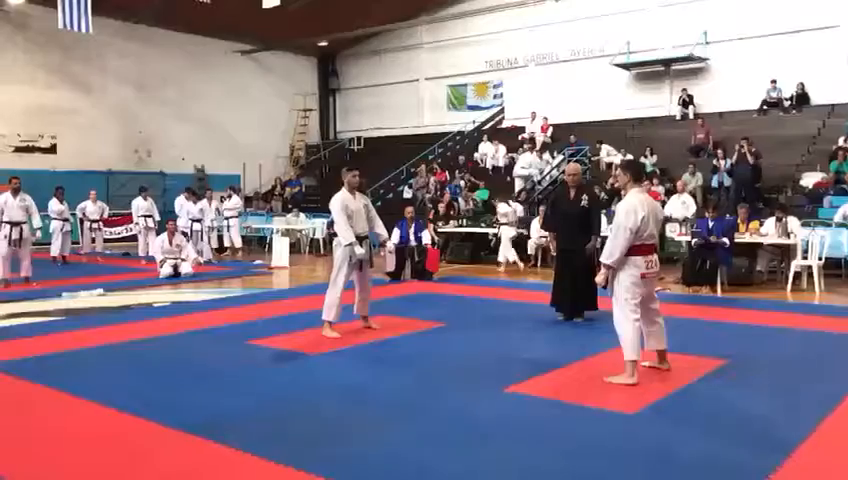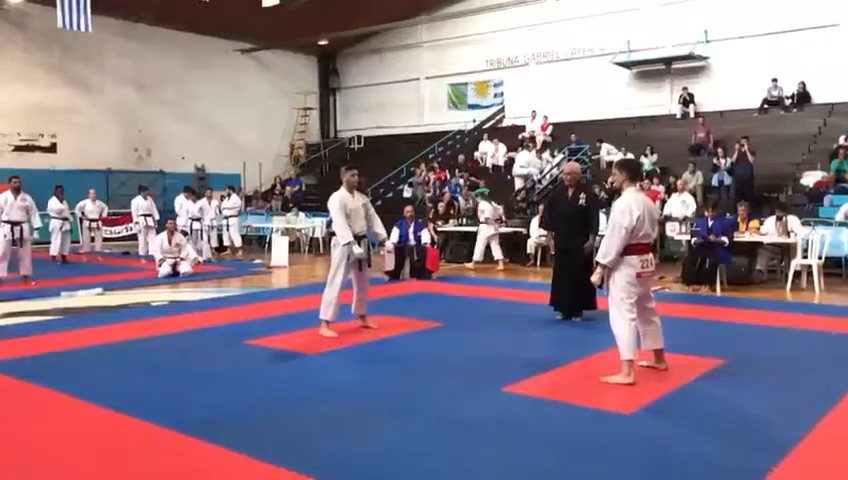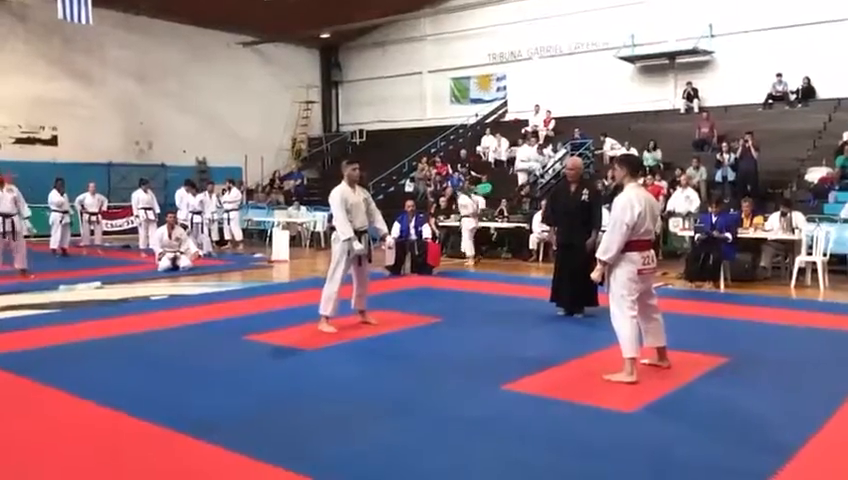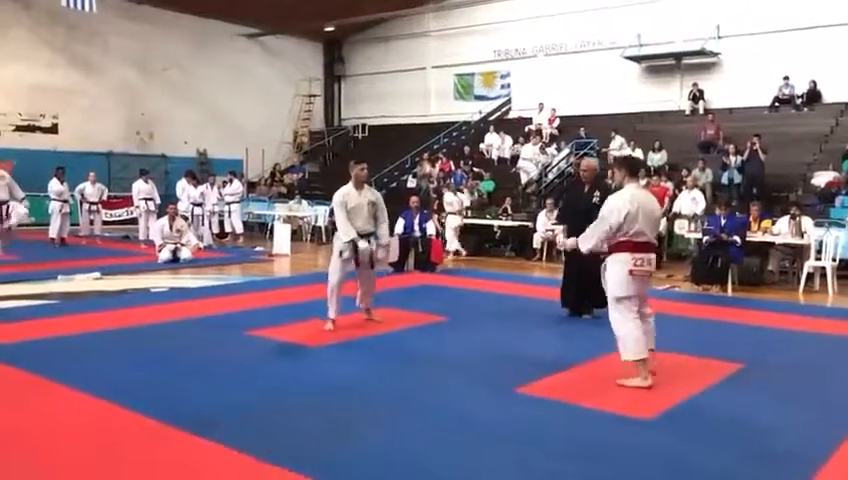
dt=0.4s
person 1, frame 1
left shoulder: (628, 204)
right shoulder: (652, 203)
left elbow: (618, 240)
right elbow: (653, 234)
left wrist: (605, 269)
left hip: (630, 264)
right hip: (649, 262)
left knee: (627, 315)
right knee: (650, 311)
left ankle: (630, 373)
right ankle: (662, 359)
person 1, frame 2
left shoulder: (623, 203)
right shoulder: (648, 202)
left elbow: (614, 239)
right elbow: (651, 234)
left wrist: (600, 268)
left hip: (625, 264)
right hip: (645, 261)
left knee: (623, 314)
right knee: (646, 311)
left ankle: (626, 372)
right ankle: (659, 359)
person 1, frame 3
left shoulder: (625, 199)
right shoulder: (649, 197)
left elbow: (615, 235)
left wrist: (600, 265)
left hip: (627, 260)
right hip: (646, 257)
left knee: (624, 312)
right knee: (648, 308)
left ankle: (629, 370)
right ankle: (662, 356)
person 1, frame 4
left shoulder: (619, 199)
right shoulder: (652, 200)
left elbow: (600, 230)
left wrist: (575, 242)
left hip: (623, 260)
right hip: (646, 258)
left knee: (625, 316)
right knee: (641, 312)
left ankle: (643, 375)
right ankle: (647, 361)
person 2, frame 1
left shoulder: (363, 199)
right shoulder: (338, 200)
left elbow: (374, 221)
right elbow: (342, 226)
left wrist: (386, 240)
right wrist: (355, 245)
left hip: (364, 244)
right hip: (346, 246)
left knee: (364, 284)
right knee: (337, 284)
left ankle: (364, 318)
right ankle: (327, 325)
person 2, frame 2
left shoulder: (362, 198)
right shoulder: (337, 198)
left elbow: (373, 219)
right elbow: (340, 225)
left wrist: (384, 239)
right wrist: (353, 245)
left hip: (362, 243)
right hip: (345, 245)
left knee: (362, 283)
right knee: (335, 283)
left ankle: (362, 317)
right ankle: (325, 324)
person 2, frame 3
left shoulder: (363, 193)
right shoulder: (337, 193)
left elbow: (374, 215)
right elbow: (341, 220)
left wrist: (385, 235)
right wrist: (353, 241)
left hip: (363, 239)
right hip: (345, 240)
left knee: (362, 278)
right knee: (335, 278)
left ankle: (362, 313)
right ankle: (324, 320)
person 2, frame 4
left shoulder: (375, 195)
right shoulder: (341, 195)
left elbow: (382, 221)
right elbow: (342, 223)
left wrist: (383, 245)
right wrist: (357, 242)
left hip: (368, 241)
right hip: (345, 241)
left knee: (369, 281)
right knee: (335, 280)
left ankle: (367, 309)
right ankle: (331, 318)
person 3, frame 1
left shoulder: (589, 194)
right shoulder: (558, 194)
left elbow: (595, 220)
right elbow: (550, 217)
left wrist: (593, 241)
right wrist: (552, 239)
left hip: (583, 244)
right hip: (563, 243)
left knee: (582, 277)
right knee: (562, 277)
left ankle: (579, 310)
right ankle: (564, 309)
person 3, frame 2
left shoulder: (588, 193)
right shoulder: (557, 193)
left elbow: (594, 219)
right elbow: (548, 216)
left wrist: (591, 240)
right wrist: (550, 238)
left hip: (581, 243)
right hip: (561, 242)
left knee: (580, 276)
right knee: (561, 275)
left ankle: (577, 309)
right ankle: (562, 308)
person 3, frame 3
left shoulder: (590, 189)
right shoulder: (559, 188)
left elbow: (596, 215)
right elbow: (551, 211)
left wrist: (593, 237)
right wrist: (553, 233)
left hip: (583, 239)
right hip: (564, 237)
left knee: (581, 272)
right knee: (562, 271)
left ankle: (579, 305)
right ankle: (564, 304)
person 3, frame 4
left shoulder: (604, 190)
right shoulder: (573, 187)
right elbow: (564, 210)
right wrist: (564, 229)
right hip: (574, 237)
left knee: (591, 273)
right knee: (572, 272)
left ankle: (588, 306)
right ankle: (573, 305)
